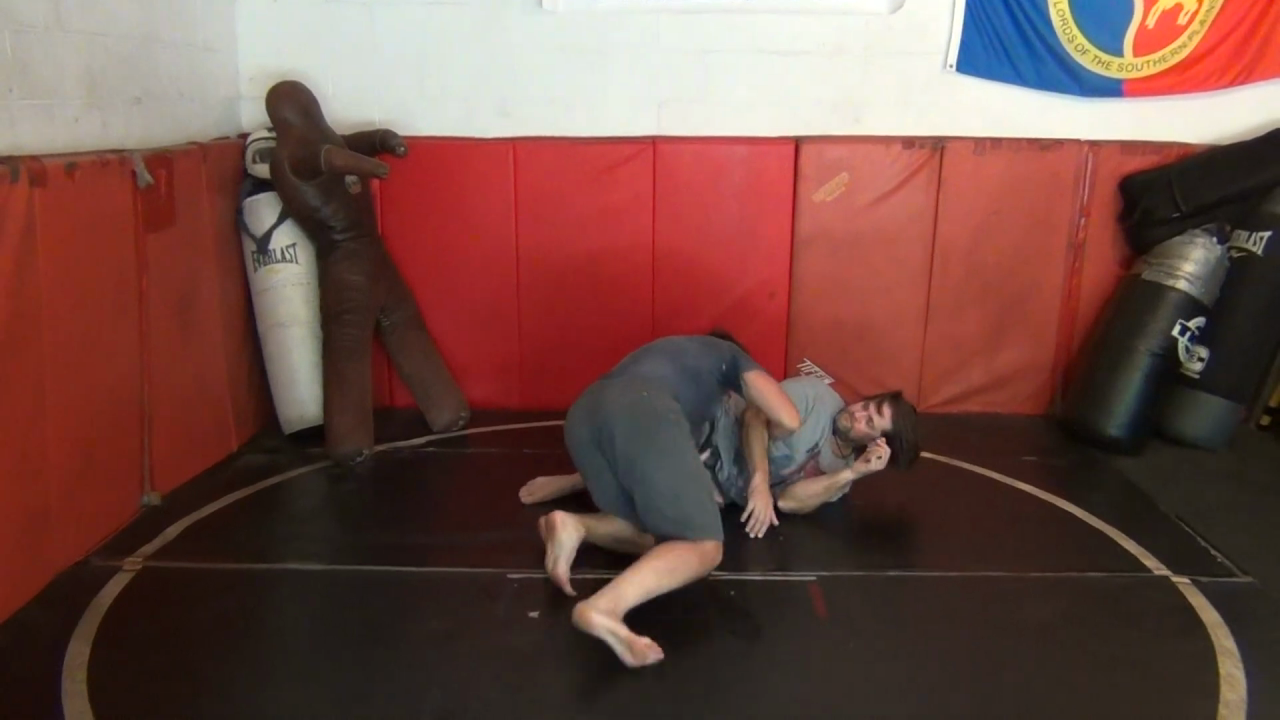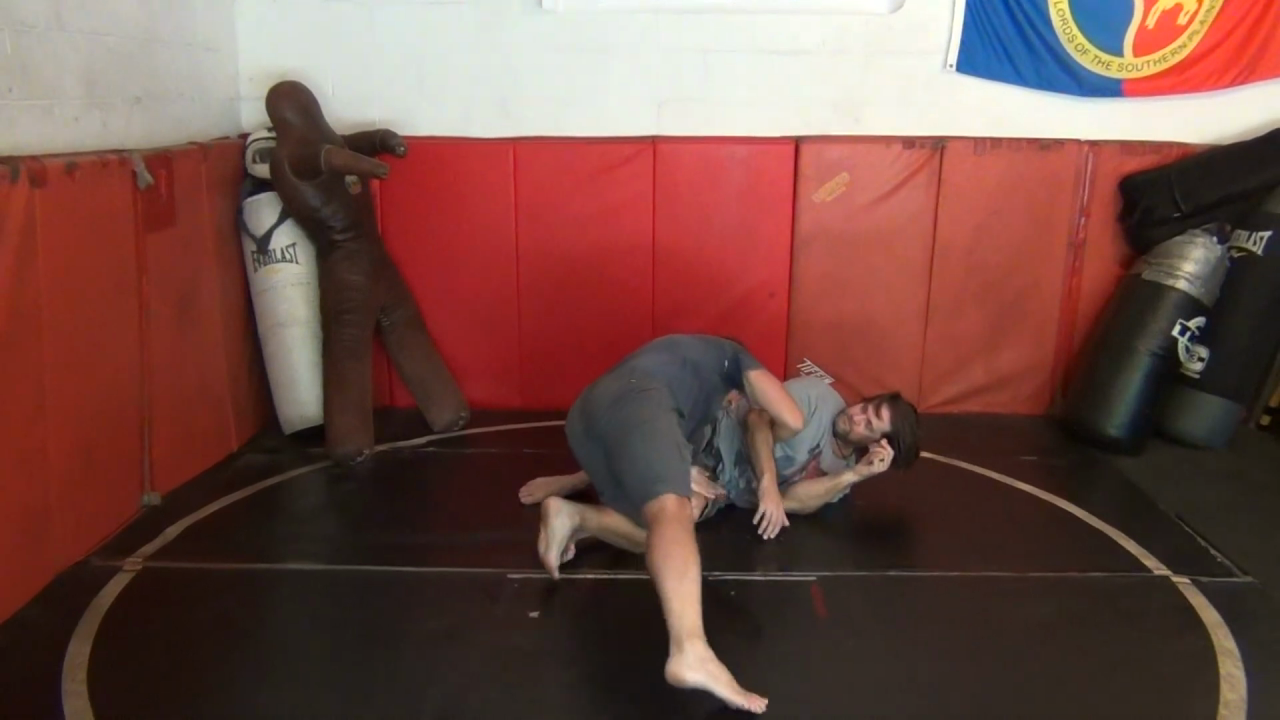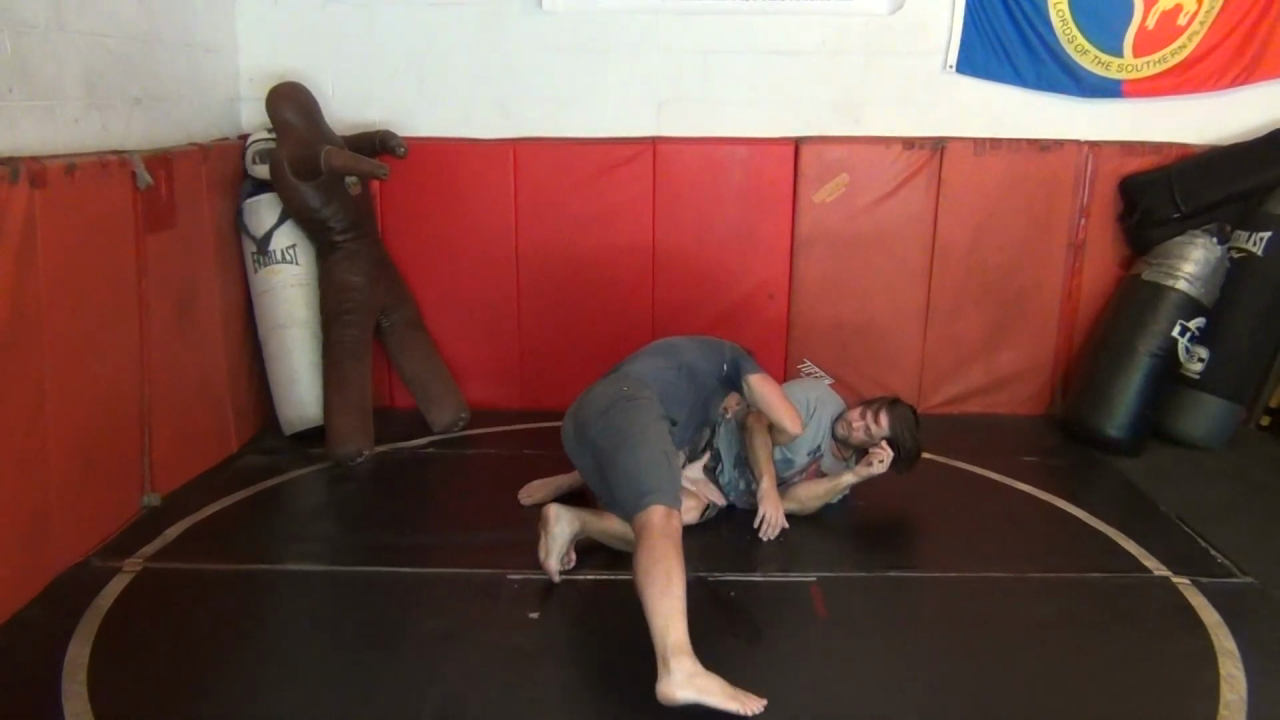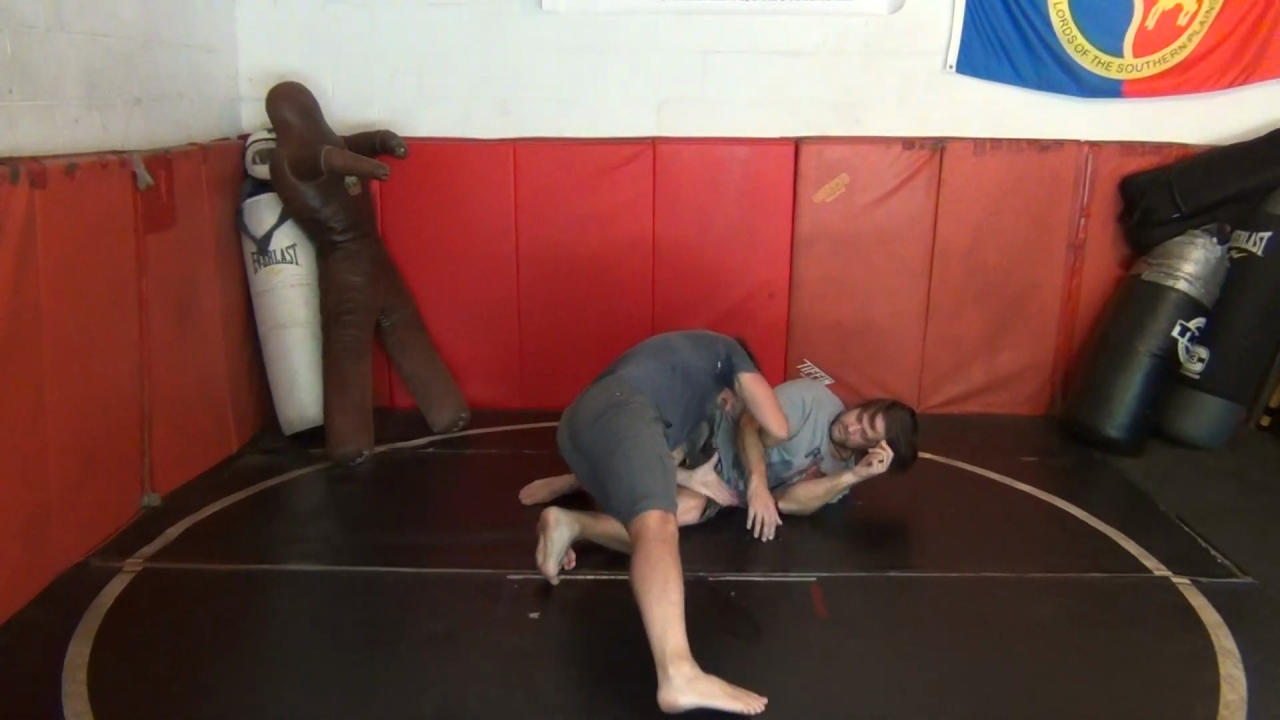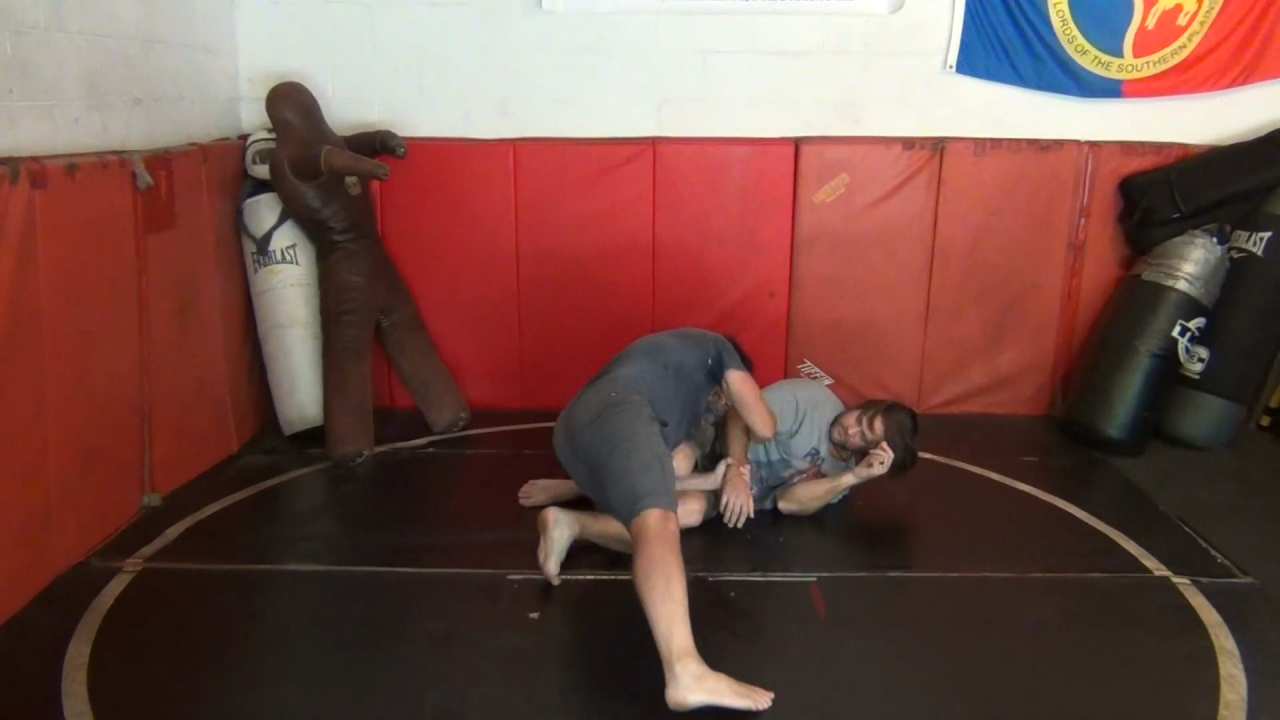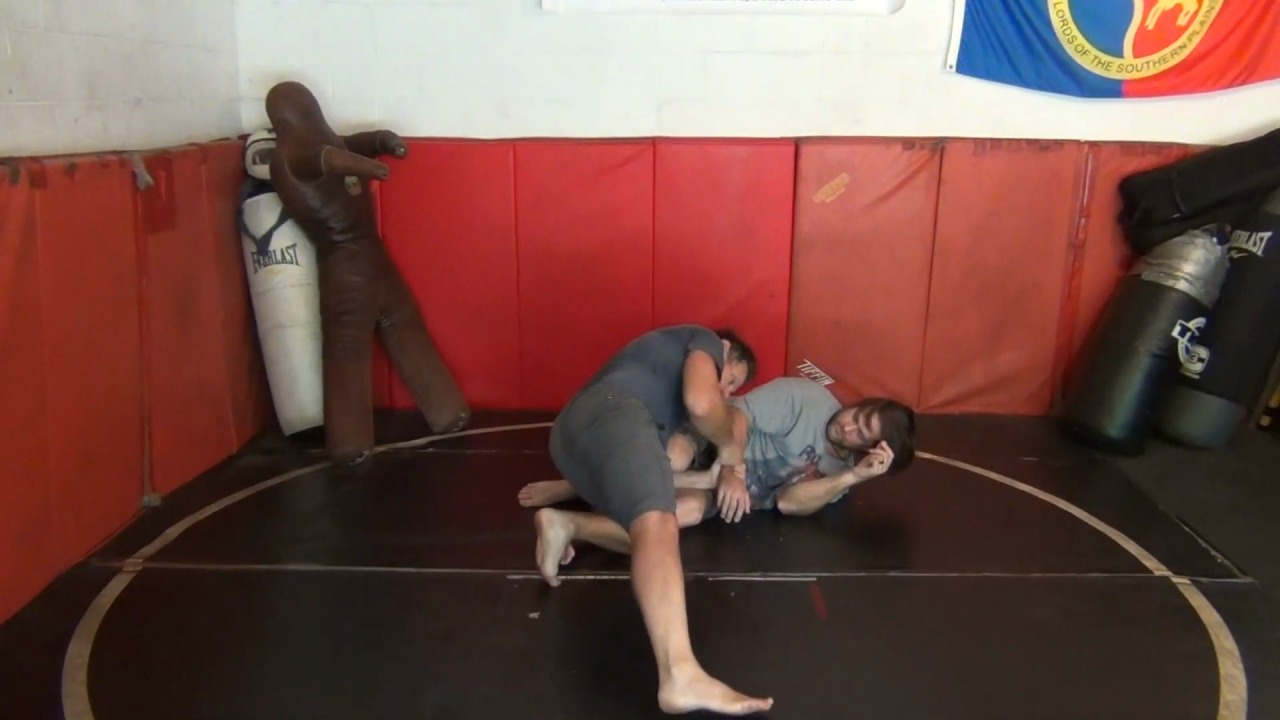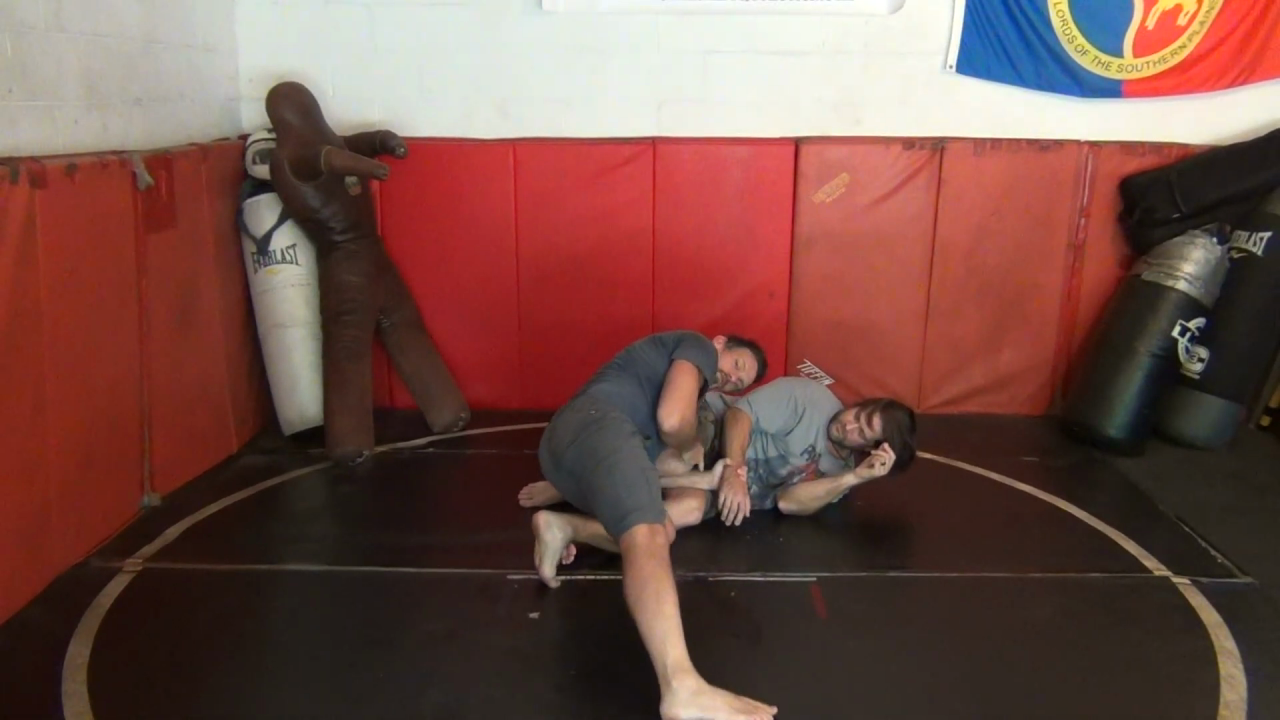
dt=0.3s
person 1, frame 1
left shoulder: (842, 470)
right shoulder: (818, 398)
left elbow: (790, 500)
right elbow: (760, 419)
left wrist: (856, 473)
right wrist: (761, 484)
right hip: (713, 433)
right ankle: (572, 483)
person 1, frame 2
left shoulder: (842, 472)
right shoulder: (819, 397)
left elbow: (791, 502)
right elbow: (758, 419)
left wrist: (858, 474)
right wrist: (768, 483)
left hip: (723, 488)
right hip: (713, 434)
left knee: (693, 506)
right ankle: (571, 484)
person 1, frame 3
left shoulder: (842, 472)
right shoulder: (817, 396)
left elbow: (791, 501)
right elbow: (756, 423)
left wrist: (857, 476)
right wrist: (766, 487)
left hip: (723, 487)
right hip: (713, 434)
left knee: (689, 508)
right ankle: (570, 482)
person 1, frame 4
left shoulder: (841, 471)
right shoulder: (815, 397)
left elbow: (788, 501)
right elbow: (751, 424)
left wrist: (855, 476)
right wrist: (758, 484)
left hip: (723, 486)
right hip: (712, 433)
left knee: (688, 508)
left ankle: (570, 523)
right ankle: (572, 482)
person 1, frame 5
left shoulder: (841, 471)
right shoulder: (812, 398)
left elbow: (788, 502)
right elbow: (740, 417)
left wrist: (856, 478)
right wrist: (737, 469)
left hip: (729, 490)
right hip: (715, 432)
left knee: (694, 510)
right knee: (678, 465)
right ankle: (574, 488)
person 1, frame 6
left shoulder: (840, 470)
right shoulder: (809, 397)
left elbow: (789, 502)
right elbow: (736, 415)
left wrist: (856, 477)
right wrist: (733, 470)
left hip: (740, 489)
left knee: (691, 510)
right knee: (673, 460)
left ankle: (568, 523)
right ankle: (572, 489)
person 1, frame 7
left shoulder: (833, 470)
right shoulder: (811, 396)
left elbow: (789, 500)
right elbow: (739, 414)
left wrist: (856, 476)
right wrist: (733, 474)
left knee: (684, 514)
right knee: (676, 462)
person 2, frame 1
left shoulder: (324, 142)
right shoulder: (291, 154)
left elbow: (348, 144)
right elbow: (309, 158)
left wrist: (382, 138)
right wrist: (338, 159)
left hip: (370, 256)
right hip: (346, 266)
left knee: (406, 329)
right knee: (348, 349)
left ankle: (447, 414)
right ankle: (351, 445)
person 2, frame 2
left shoulder: (325, 143)
right shoulder: (292, 155)
right elbow: (309, 157)
left wrist: (383, 138)
right wrist: (341, 159)
left hip: (371, 255)
right hip: (346, 265)
left knee: (406, 330)
right knee: (348, 349)
left ankle: (426, 420)
right ankle: (351, 445)
person 2, frame 3
left shoulder: (325, 144)
right shoulder: (292, 154)
right elbow: (308, 158)
left wrist: (382, 139)
right wrist: (338, 160)
left hip: (370, 257)
right hip: (348, 266)
left knee: (405, 331)
right knee: (348, 350)
left ankle: (447, 416)
right ankle: (351, 445)
person 2, frame 4
left shoulder: (326, 144)
right shoulder: (291, 156)
left elbow: (350, 145)
right elbow: (309, 159)
left wrist: (382, 139)
right wrist: (340, 160)
left hip: (370, 256)
right hip: (346, 266)
left knee: (407, 332)
right knee: (347, 350)
right ankle: (351, 444)
person 2, frame 5
left shoulder: (326, 144)
right shoulder: (291, 156)
right elbow: (309, 158)
left wrist: (382, 140)
right wrist: (340, 160)
left hip: (371, 257)
right hip: (346, 267)
left knee: (406, 331)
right knee: (348, 350)
left ankle: (447, 415)
right ankle: (351, 444)
person 2, frame 6
left shoulder: (326, 144)
right shoulder: (290, 157)
right elbow: (309, 159)
left wrist: (383, 139)
right wrist: (339, 160)
left hip: (371, 256)
right hip: (345, 266)
left knee: (407, 332)
right knee: (348, 350)
left ankle: (448, 415)
right ankle: (351, 444)
person 2, frame 7
left shoulder: (326, 144)
right shoulder: (291, 156)
right elbow: (310, 158)
left wrist: (383, 140)
right wrist: (341, 160)
left hip: (370, 257)
right hip: (346, 266)
left knee: (407, 331)
right knee: (348, 350)
left ankle: (447, 415)
right ankle: (351, 444)
person 3, frame 1
left shoulder: (669, 352)
right shoulder: (729, 355)
right elbow: (788, 420)
left hip: (583, 417)
right hip: (643, 409)
left knee: (648, 534)
right knee: (704, 549)
left ankle: (573, 525)
right ankle: (604, 609)
person 3, frame 2
left shoulder: (678, 356)
right shoulder: (731, 355)
right elbow: (791, 420)
left hip: (585, 411)
right hip: (635, 400)
left knee: (652, 526)
right knee: (671, 512)
left ankle: (571, 516)
right ankle: (690, 654)
person 3, frame 3
left shoulder: (680, 358)
right shoulder: (731, 357)
right elbow: (790, 425)
left hip: (580, 418)
right hip: (627, 405)
left knee: (649, 524)
right knee: (661, 520)
left ankle: (571, 520)
right ankle: (679, 671)
person 3, frame 4
left shoulder: (675, 354)
right shoulder: (726, 351)
right elbow: (777, 427)
left hip: (576, 423)
right hip: (621, 410)
right knee: (657, 525)
left ankle: (568, 524)
right ankle: (679, 675)
person 3, frame 5
left shoulder: (671, 353)
right shoulder: (719, 349)
right elbow: (762, 426)
left hip: (572, 425)
right hip: (617, 410)
right knee: (658, 524)
left ankle: (569, 523)
right ankle: (686, 674)
person 3, frame 6
left shoulder: (668, 355)
right shoulder: (703, 341)
right elbow: (700, 403)
right wrist: (729, 443)
left hip: (567, 431)
right hip: (613, 413)
left knee: (649, 526)
right knee: (657, 526)
left ankle: (565, 525)
right ankle: (682, 676)
person 3, frame 7
left shoulder: (671, 369)
right shoulder: (697, 347)
right elbow: (672, 420)
right wrist: (690, 447)
left hip: (560, 441)
right hip: (598, 425)
left knee: (662, 530)
right knee: (646, 538)
left ankle: (562, 526)
right ankle: (683, 687)
